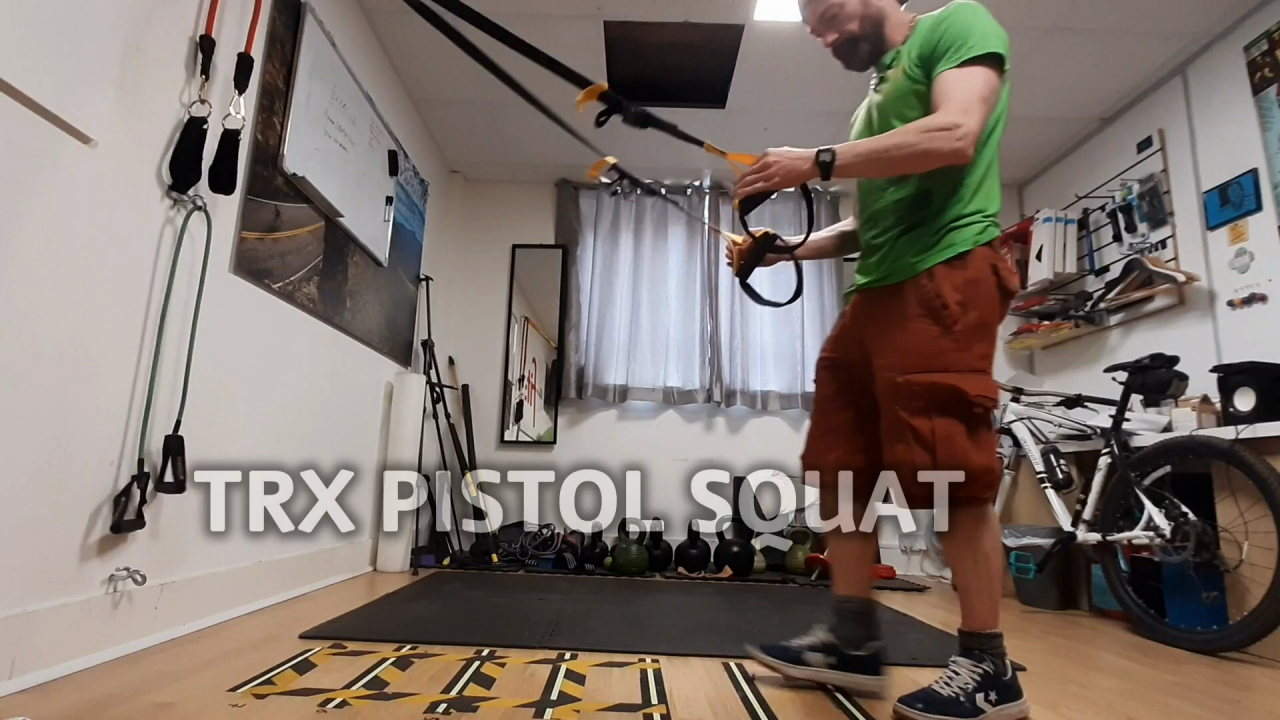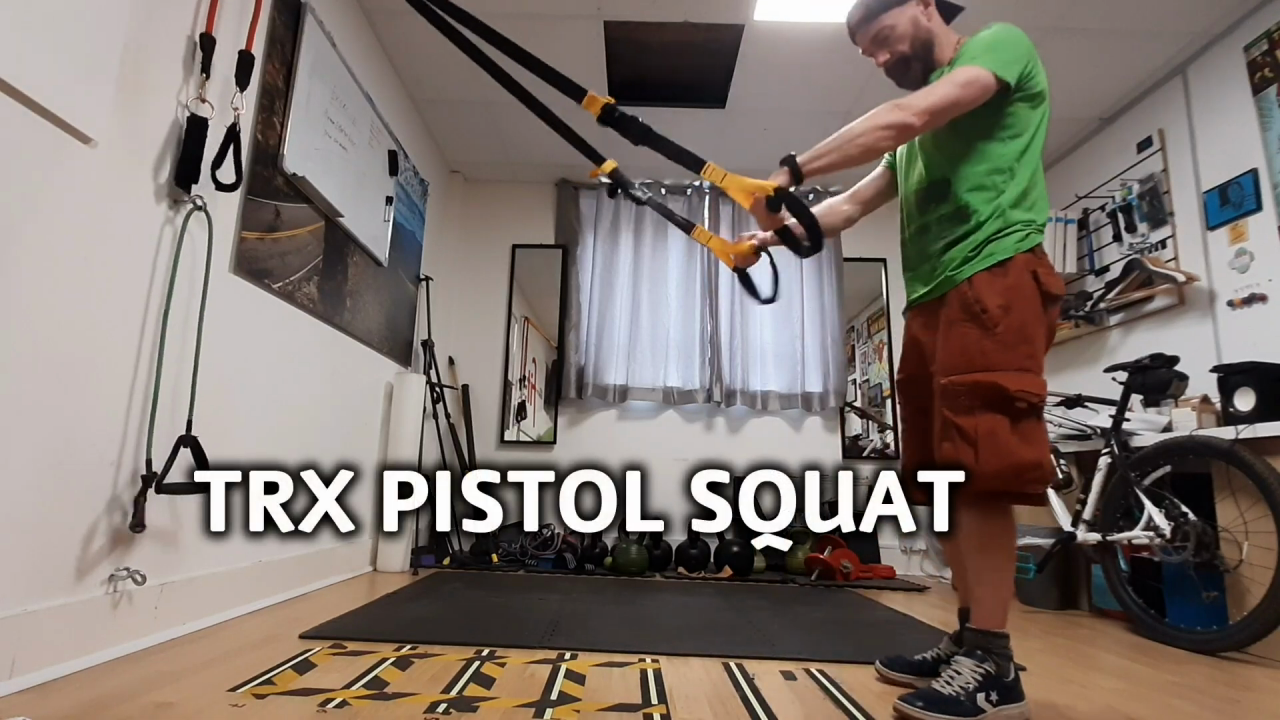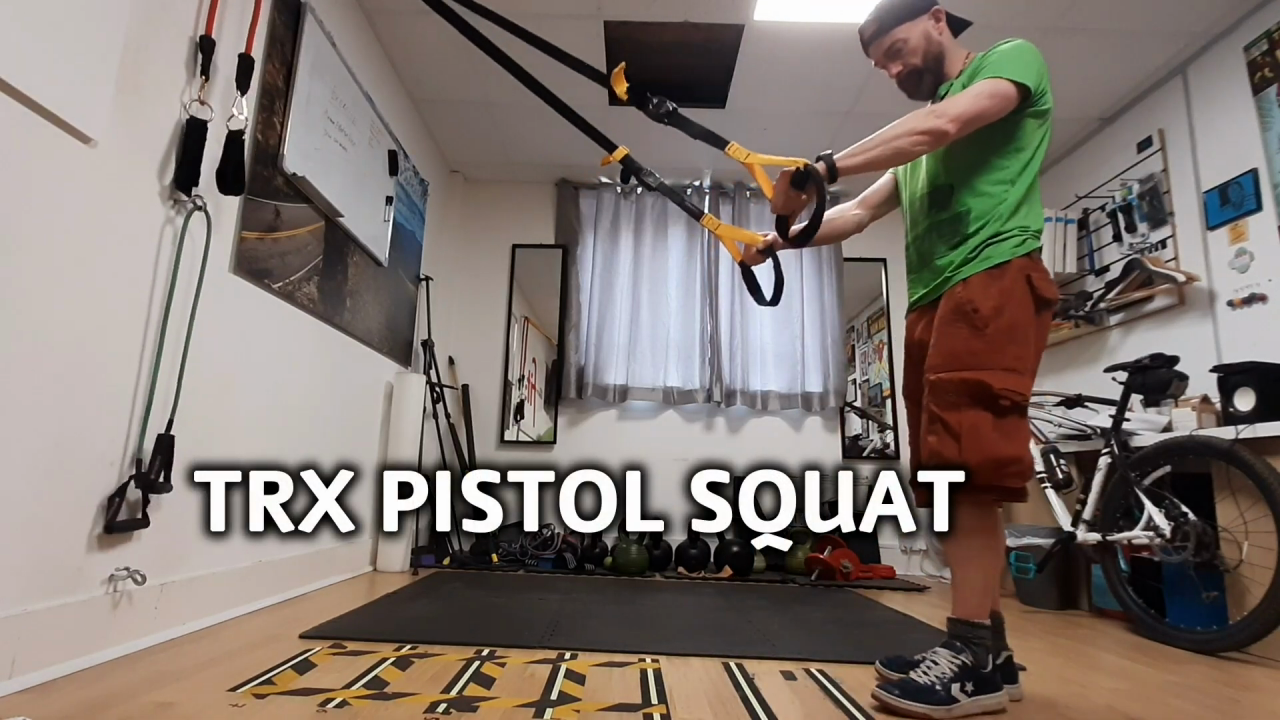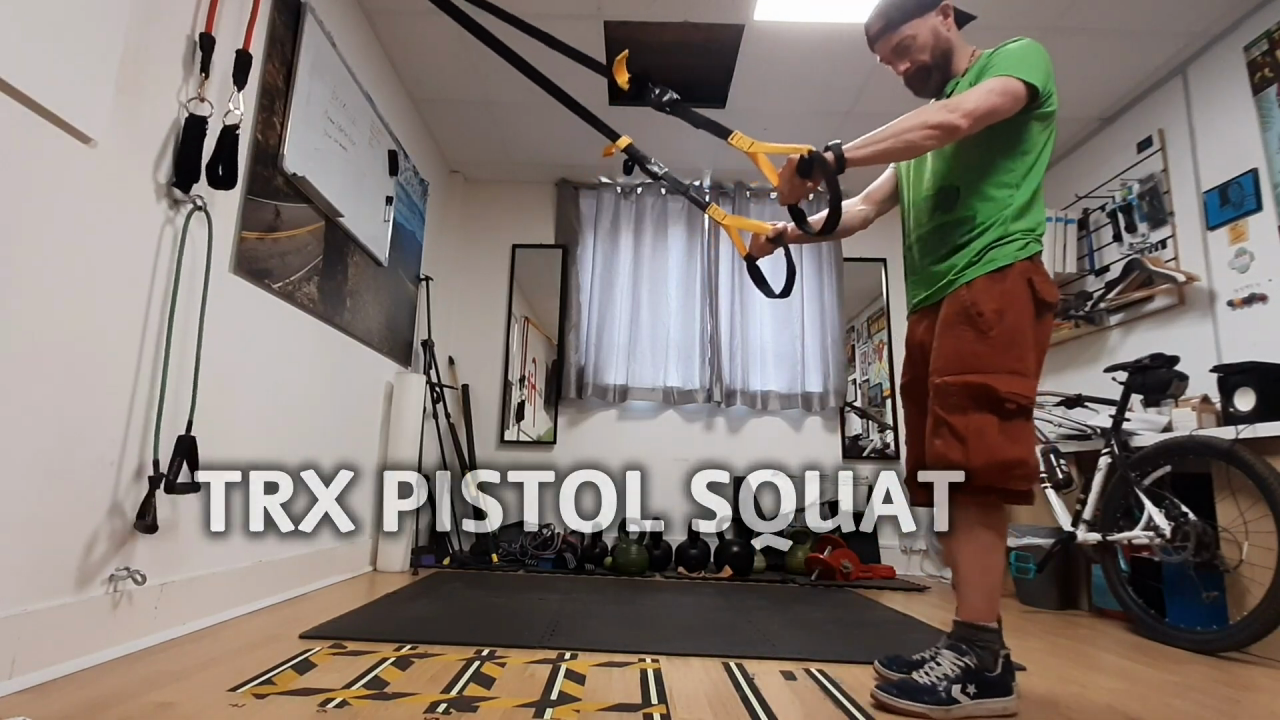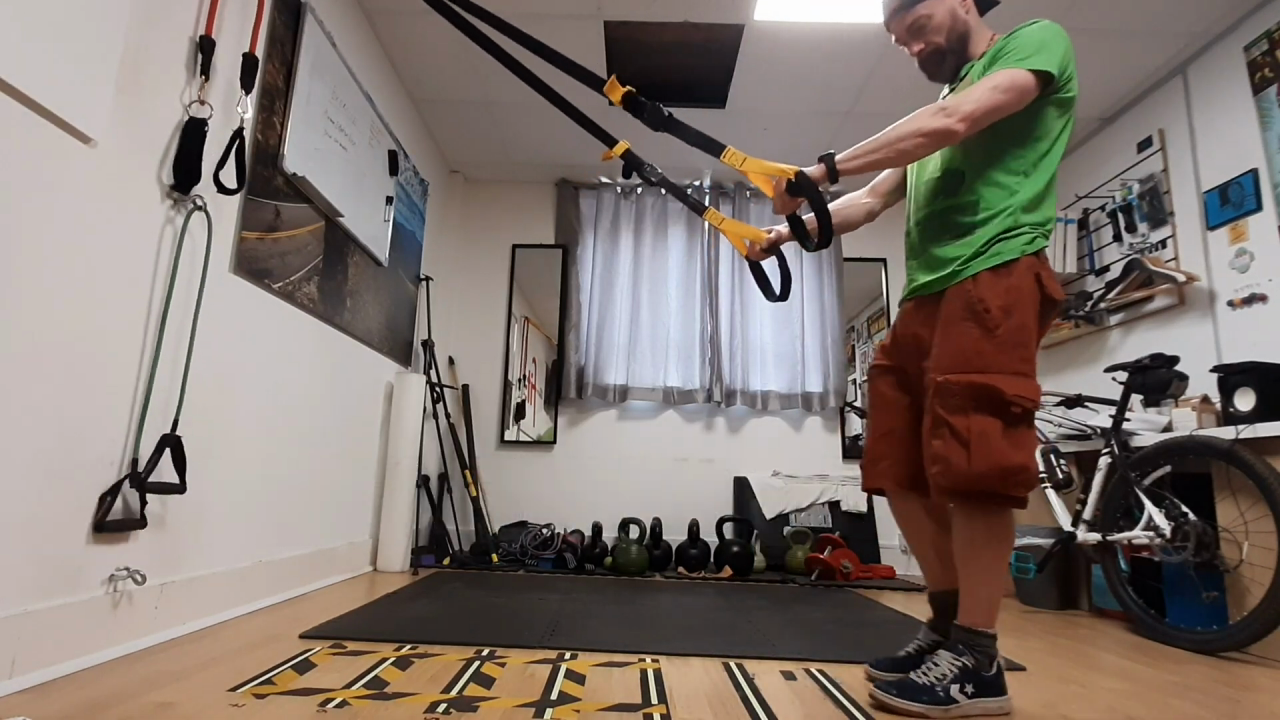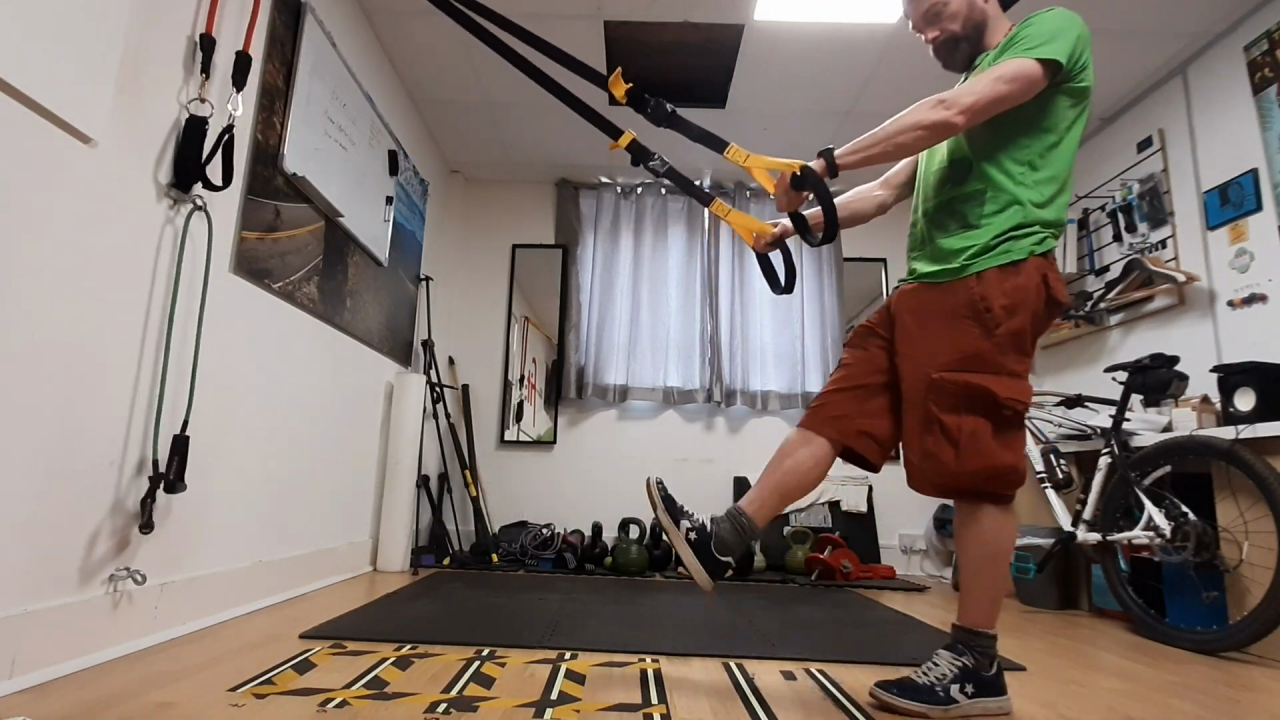
dt=0.7s
person 1, frame 1
right shoulder: (877, 101)
left elbow: (954, 138)
left wrist: (818, 161)
right wrist: (785, 248)
left hip: (944, 281)
right hip: (875, 294)
left knee: (950, 468)
right knee: (844, 464)
right ankle: (851, 634)
person 1, frame 2
right shoulder: (914, 140)
left elbow: (905, 118)
right elbow: (849, 206)
left wrist: (792, 170)
right wrist: (773, 236)
left hip: (993, 281)
right hip: (931, 302)
left knee: (982, 467)
right knee: (942, 476)
right ankle: (972, 641)
person 1, frame 3
left shoulder: (1013, 59)
right shoulder: (919, 134)
left elbow: (941, 126)
right elbow: (860, 212)
left wrist: (823, 167)
right wrist: (781, 240)
left hip: (991, 285)
right hip: (933, 303)
left knee: (972, 462)
right knee: (947, 473)
left ankle: (973, 657)
right ankle: (985, 646)
person 1, frame 4
left shoulder: (1019, 58)
right shoulder: (923, 132)
left elbow: (954, 120)
right elbow: (862, 209)
left wrist: (829, 157)
right wrist: (790, 231)
left hip: (995, 284)
right hip: (933, 304)
left knee: (975, 463)
right knee: (942, 473)
left ankle: (979, 661)
right ankle: (973, 645)
person 1, frame 5
right shoulder: (940, 104)
left elbow: (951, 123)
right elbow: (871, 200)
left wrist: (824, 167)
right wrist: (792, 231)
left hip: (993, 284)
right hip: (924, 299)
left knee: (972, 471)
right knee: (900, 471)
right ankle: (948, 629)
person 1, frame 6
right shoulder: (957, 102)
left elbow: (951, 113)
right elbow: (886, 191)
left wrist: (822, 164)
right wrist: (799, 224)
left hip: (994, 283)
right hip: (923, 290)
left knee: (976, 471)
right knee: (830, 417)
right ankle: (720, 542)
